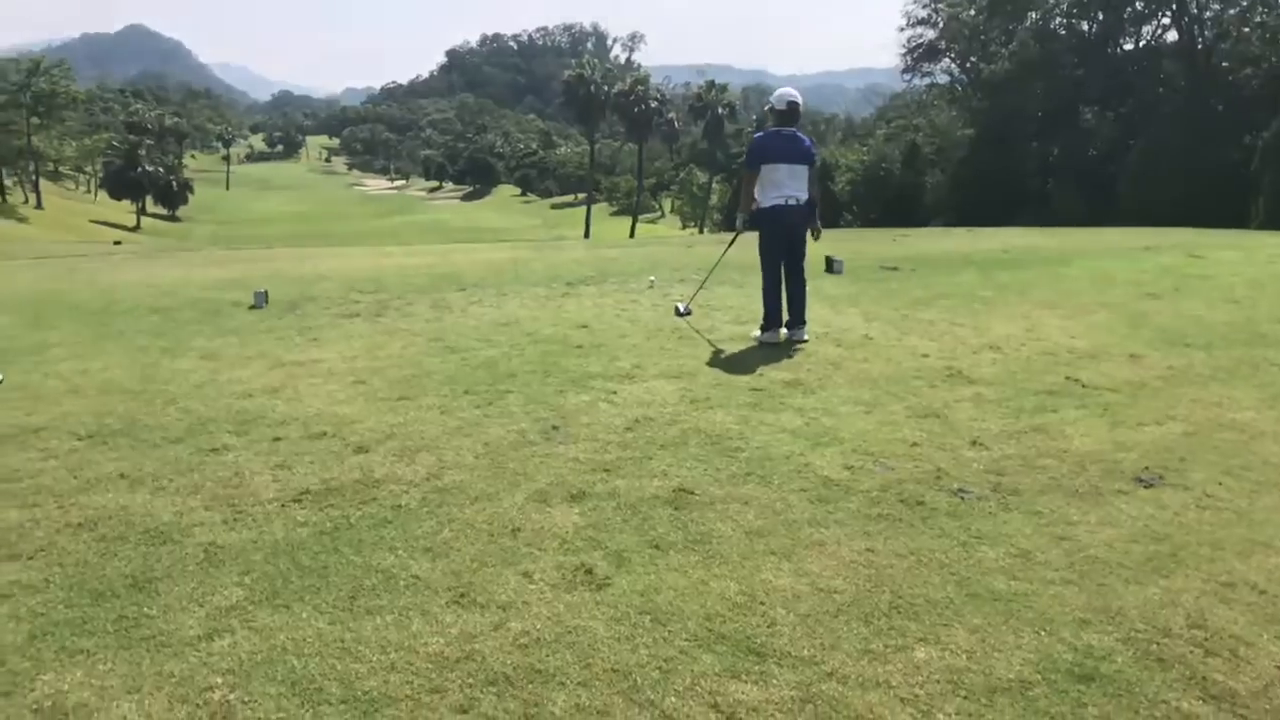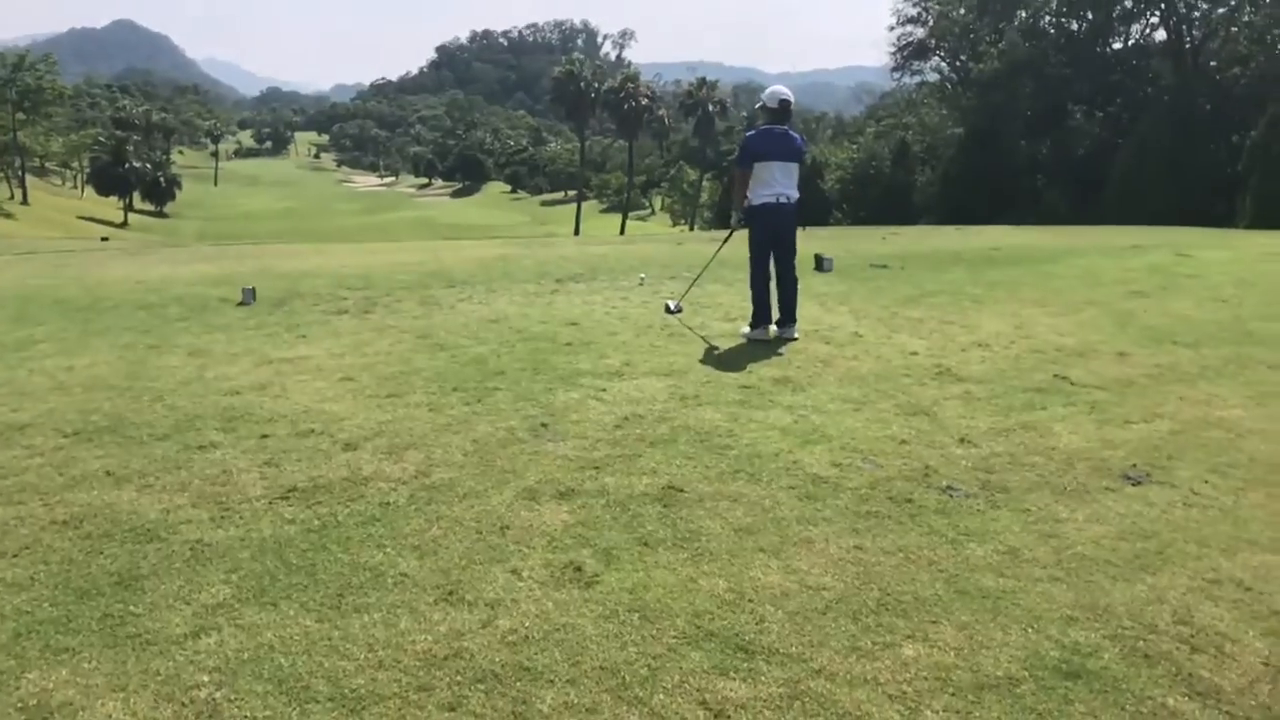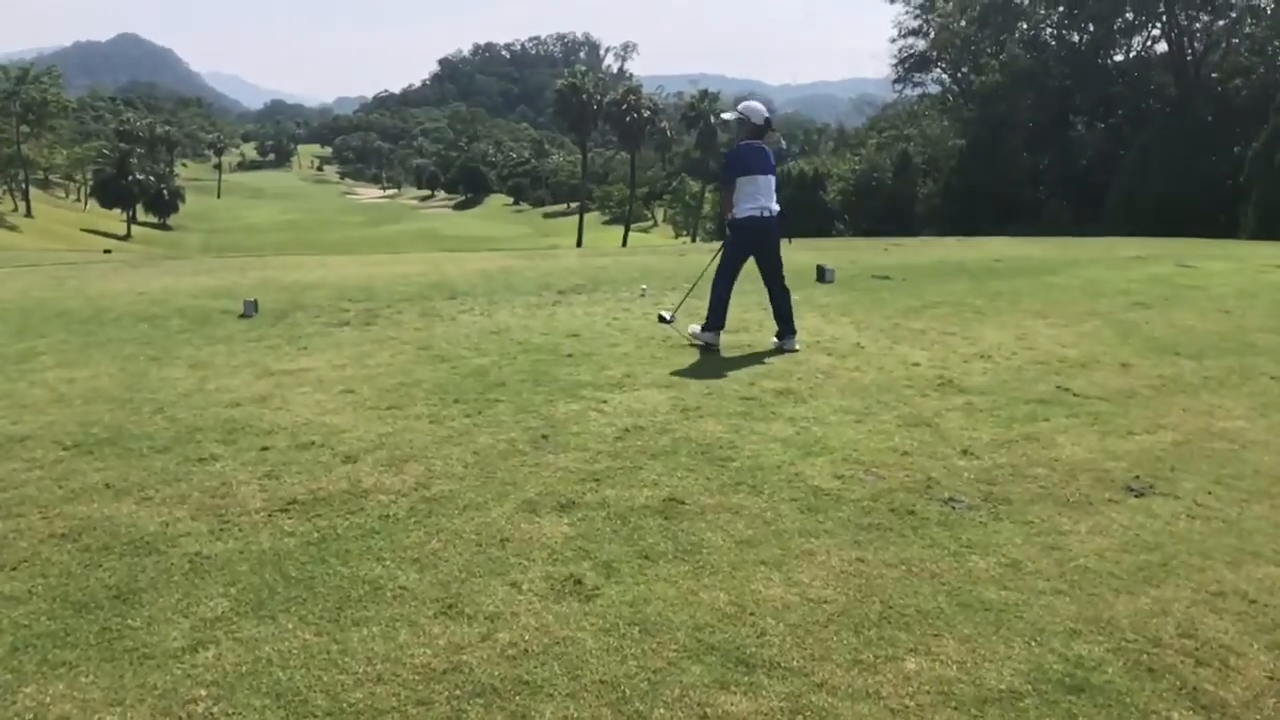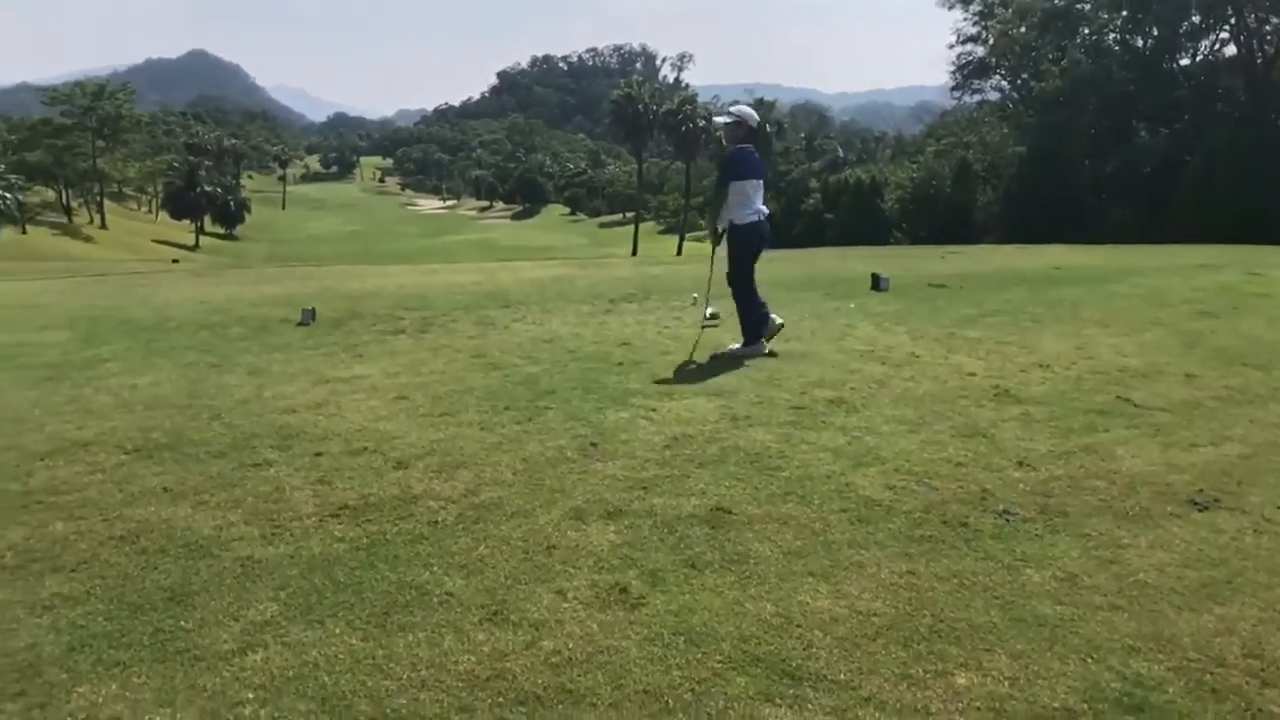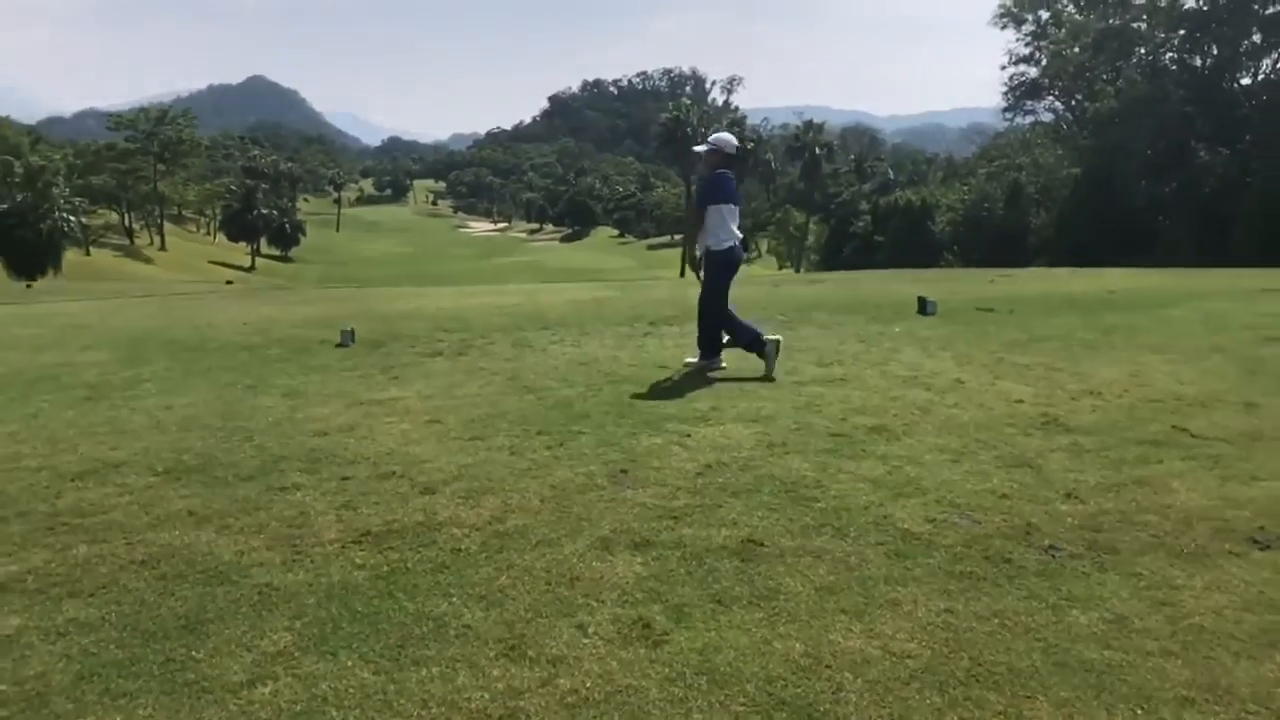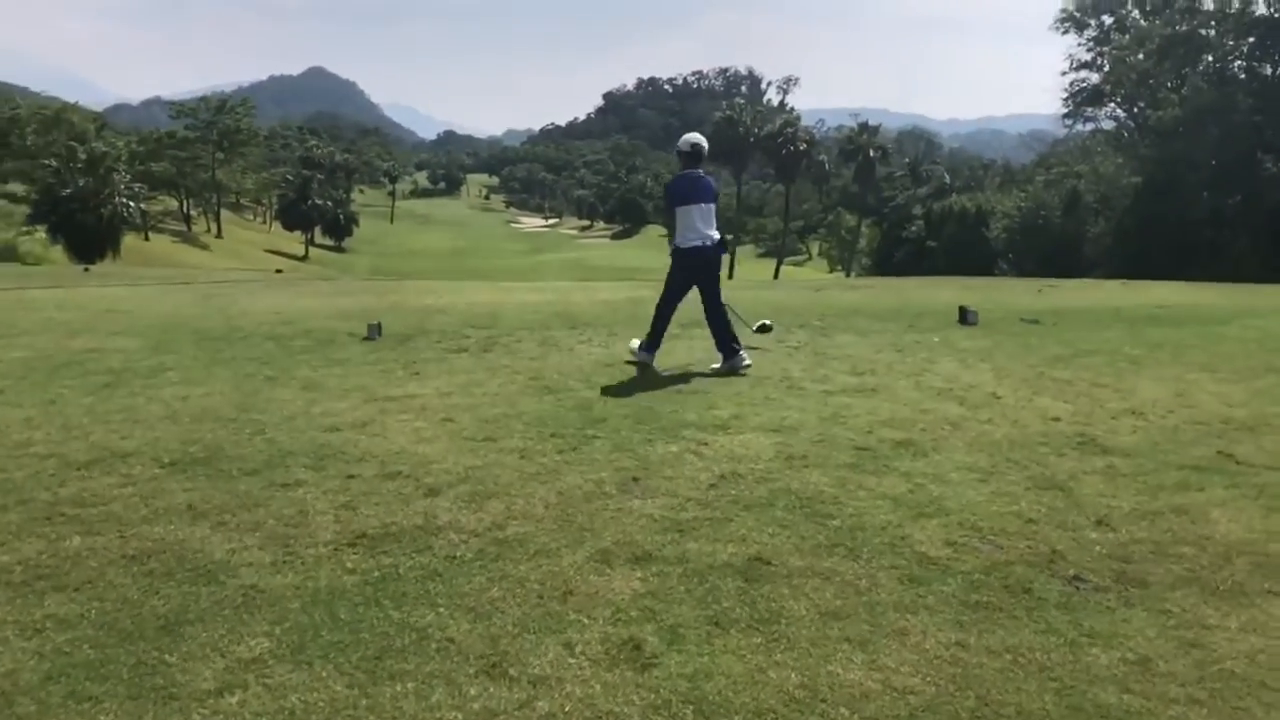
dt=0.4s
person 1, frame 1
left shoulder: (760, 142)
right shoulder: (806, 144)
left elbow: (749, 182)
right elbow: (813, 184)
left wrist: (742, 213)
right wrist: (814, 217)
left hip: (770, 212)
right hip: (797, 212)
left knee: (771, 272)
right knee: (795, 271)
left ankle: (771, 327)
right ankle: (797, 326)
person 1, frame 2
left shoulder: (753, 140)
right shoulder: (797, 142)
left elbow: (741, 180)
right elbow: (797, 179)
left wrist: (737, 211)
left hip: (762, 210)
right hip: (788, 209)
left knee: (759, 269)
right knee: (787, 268)
left ankle: (760, 324)
right ankle: (788, 324)
person 1, frame 3
left shoulder: (735, 155)
right shoulder: (768, 154)
left elbow: (727, 194)
left wrist: (728, 219)
left hip: (745, 223)
right hip: (770, 222)
left knee: (724, 278)
right knee: (775, 280)
left ankle: (711, 330)
right ankle: (787, 335)
person 1, frame 4
left shoulder: (733, 158)
right shoulder: (754, 158)
left elbow: (720, 198)
left wrist: (713, 226)
right wrist: (725, 225)
left hip: (742, 228)
right hip: (757, 225)
left knee: (740, 283)
right knee: (742, 281)
left ankle: (754, 341)
right ankle: (766, 321)
person 1, frame 5
left shoulder: (710, 182)
right shoulder: (730, 182)
left elbow: (697, 220)
left wrist: (691, 250)
right wrist: (701, 249)
left hip: (719, 254)
right hip: (729, 250)
left knee: (717, 310)
right knee: (709, 305)
left ankle: (763, 343)
right ankle: (710, 356)
person 1, frame 6
left shoulder: (676, 184)
right shoulder: (710, 184)
left elbow: (672, 222)
right elbow: (705, 218)
left wrist: (675, 247)
left hip: (688, 252)
right hip: (711, 250)
left knee: (667, 303)
right knee: (714, 305)
left ankle: (647, 350)
right ankle: (734, 354)
